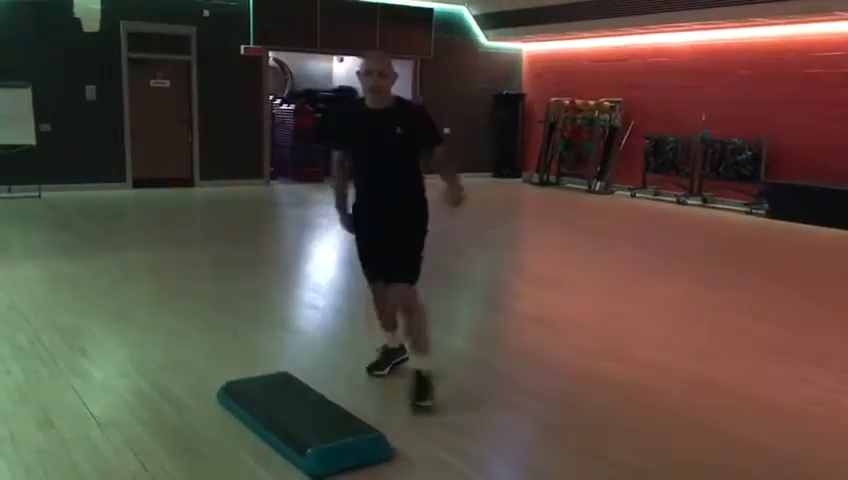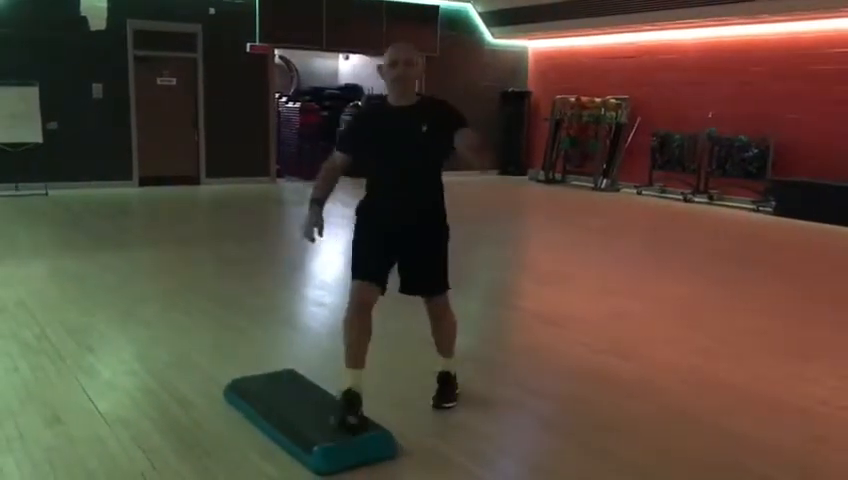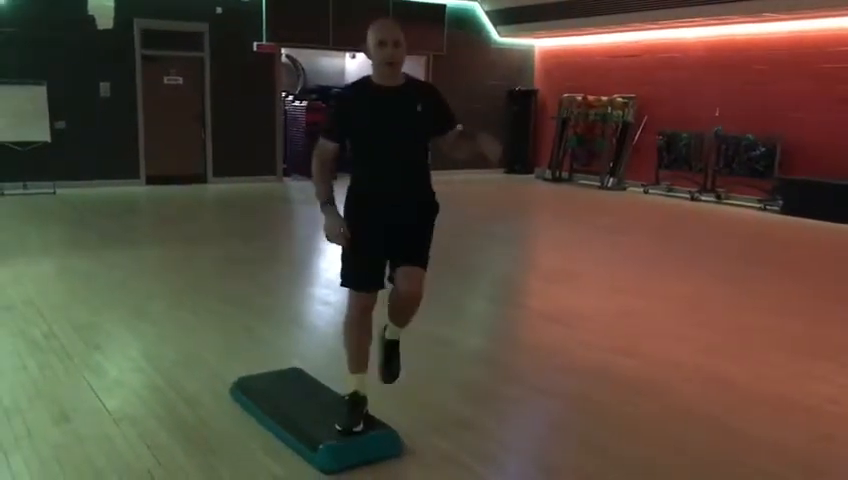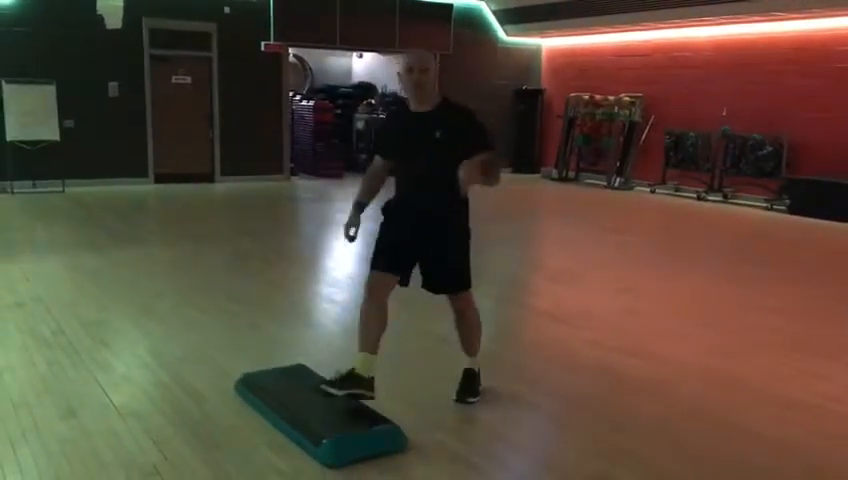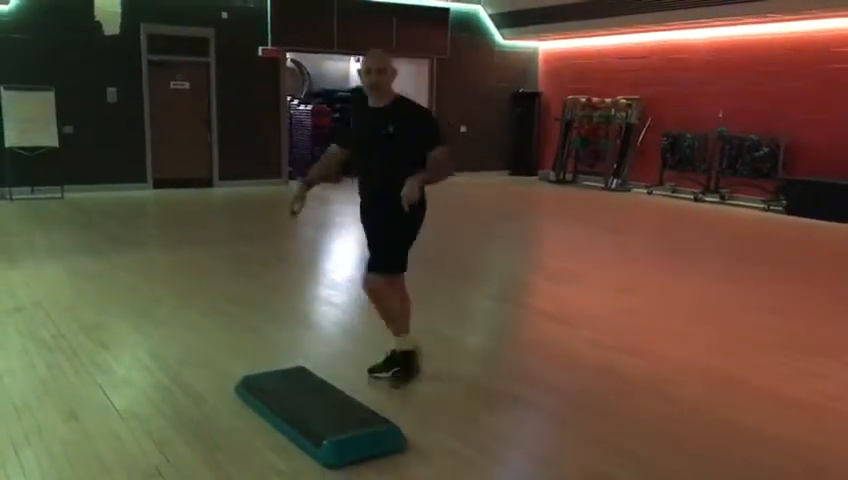
dt=0.5s
person 1, frame 1
left shoulder: (414, 115)
right shoulder: (345, 116)
left elbow: (436, 156)
right elbow: (340, 162)
left wrist: (452, 183)
right wrist: (341, 205)
left hip: (408, 215)
right hip: (367, 214)
left knee: (404, 292)
right knee: (380, 287)
left ankle: (422, 371)
right ankle: (395, 346)
person 1, frame 2
left shoulder: (441, 114)
right shoulder: (366, 118)
left elbow: (477, 162)
right elbow: (335, 164)
left wrist: (472, 146)
right wrist: (316, 206)
left hip: (426, 223)
right hip: (376, 219)
left knee: (437, 301)
right knee: (360, 299)
left ankle: (447, 375)
right ankle: (353, 392)
person 1, frame 3
left shoulder: (425, 96)
right shoulder: (350, 99)
left elbow: (453, 143)
right elbow: (323, 157)
left wrist: (479, 144)
right wrist: (329, 209)
left hip: (415, 208)
right hip: (365, 211)
left knee: (409, 287)
right knee: (360, 301)
left ankle: (392, 335)
right ankle: (357, 395)
person 1, frame 4
left shoulder: (460, 120)
right shoulder: (394, 123)
left elbow: (492, 173)
right elbow: (378, 170)
left wrist: (476, 170)
right wrist: (357, 210)
left hip: (447, 222)
right hip: (402, 215)
left knee: (460, 299)
right knee: (376, 285)
left ankle: (472, 370)
right ankle: (362, 374)
person 1, frame 5
left shoulder: (415, 116)
right shoulder: (360, 117)
left elbow: (444, 165)
right elbow: (334, 156)
left wrist: (419, 180)
right wrist: (305, 184)
left hip: (402, 210)
right hip: (372, 208)
left knee: (374, 282)
right knee: (389, 279)
left ankle: (410, 351)
right ankle: (402, 349)
